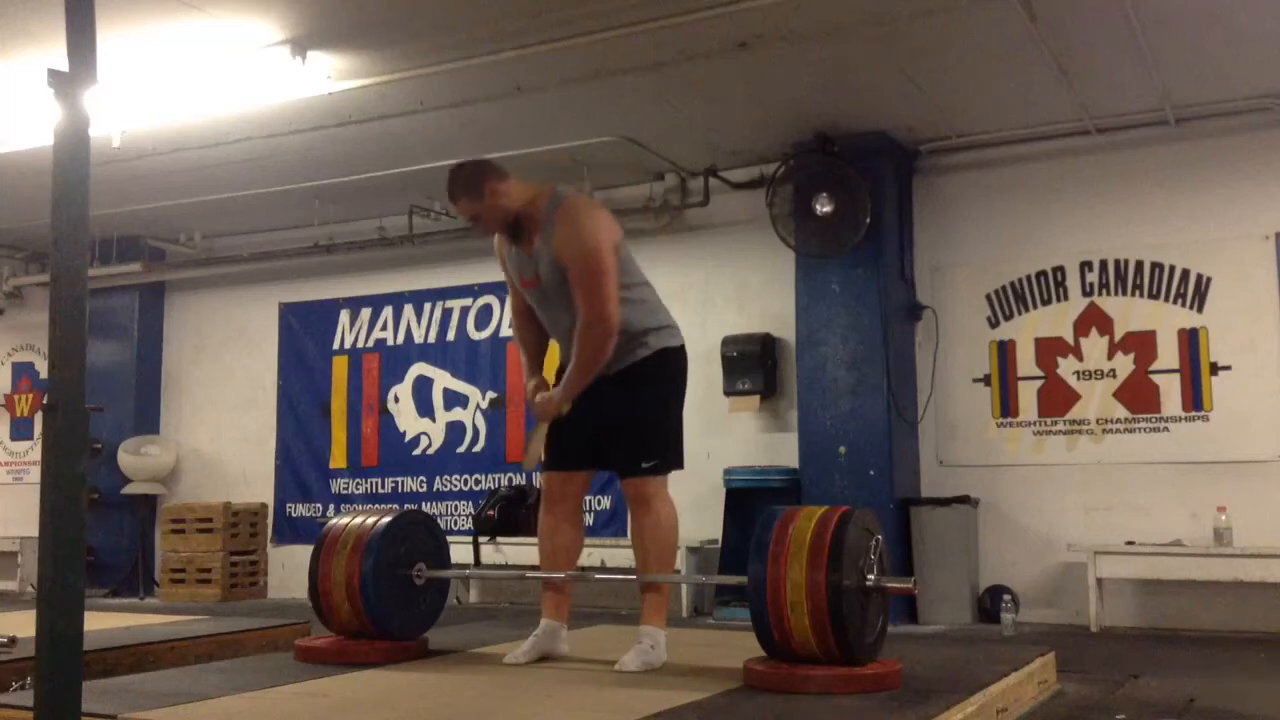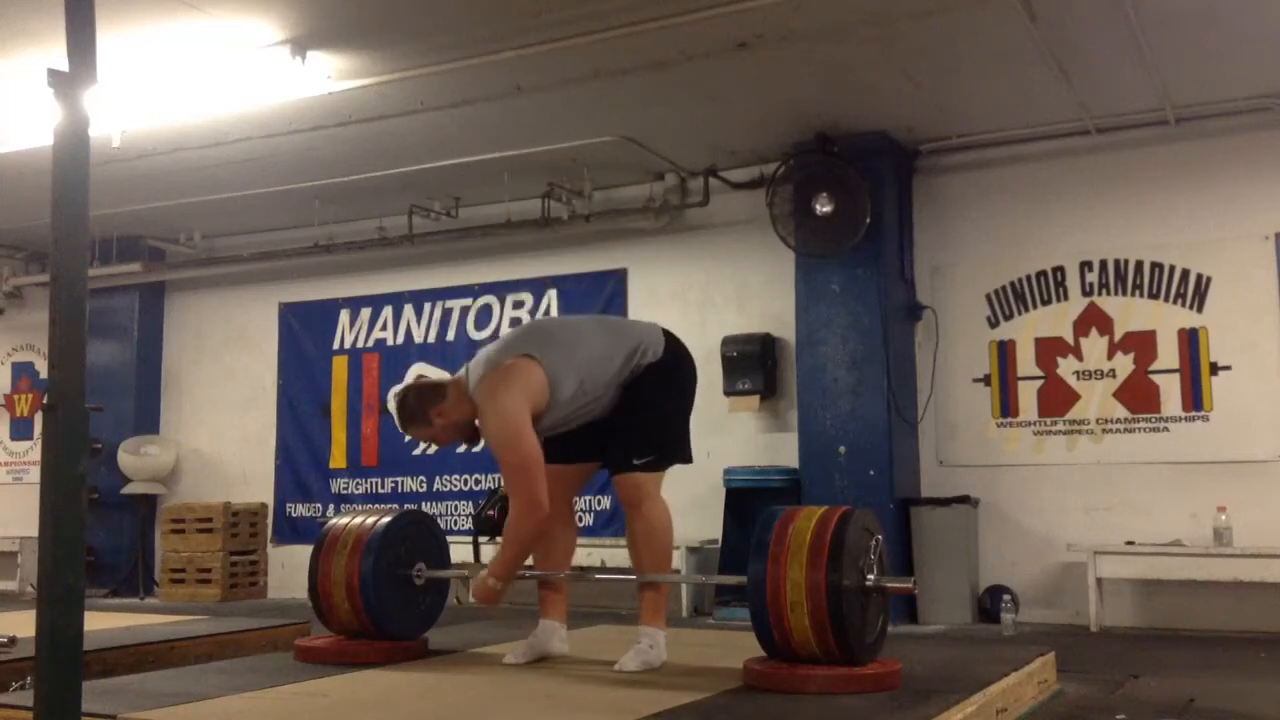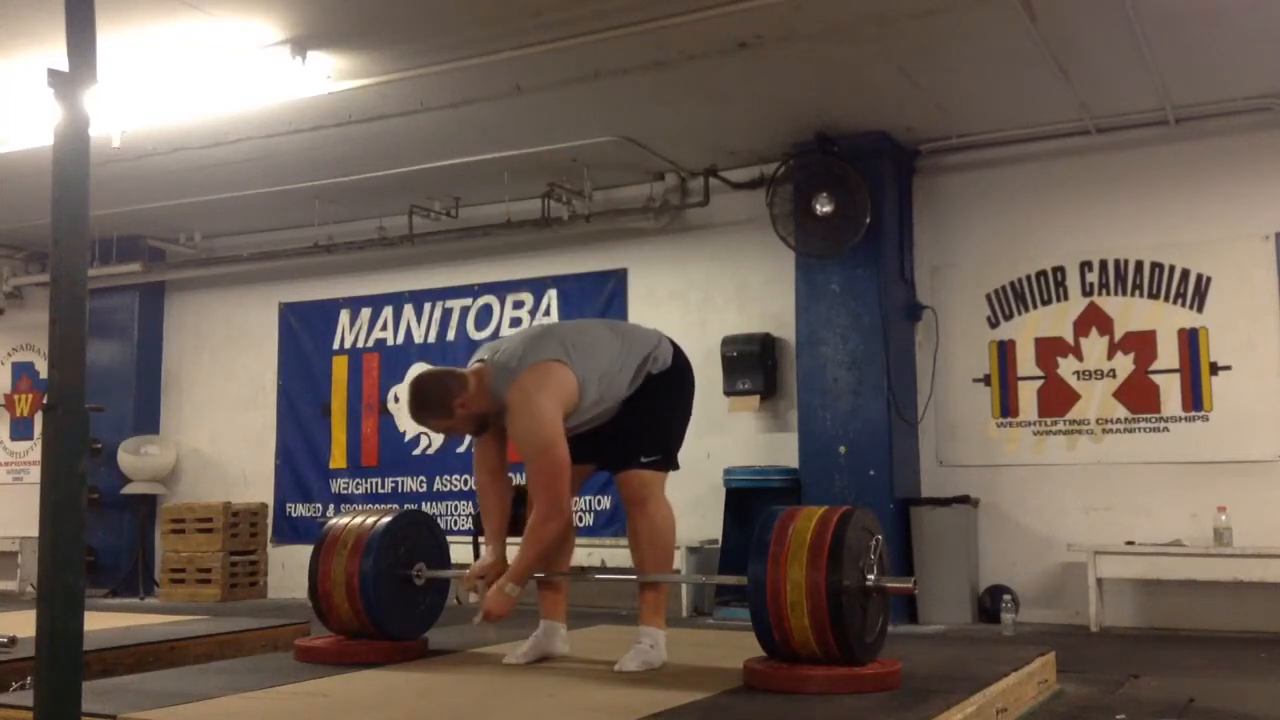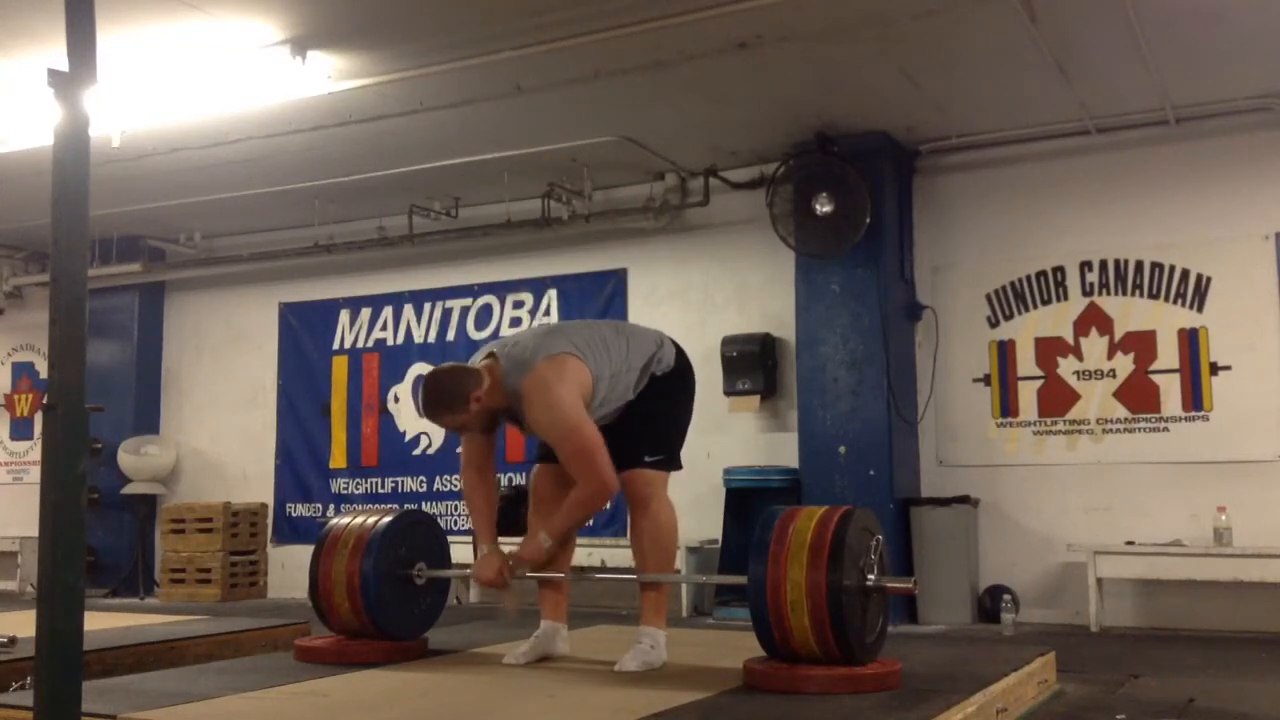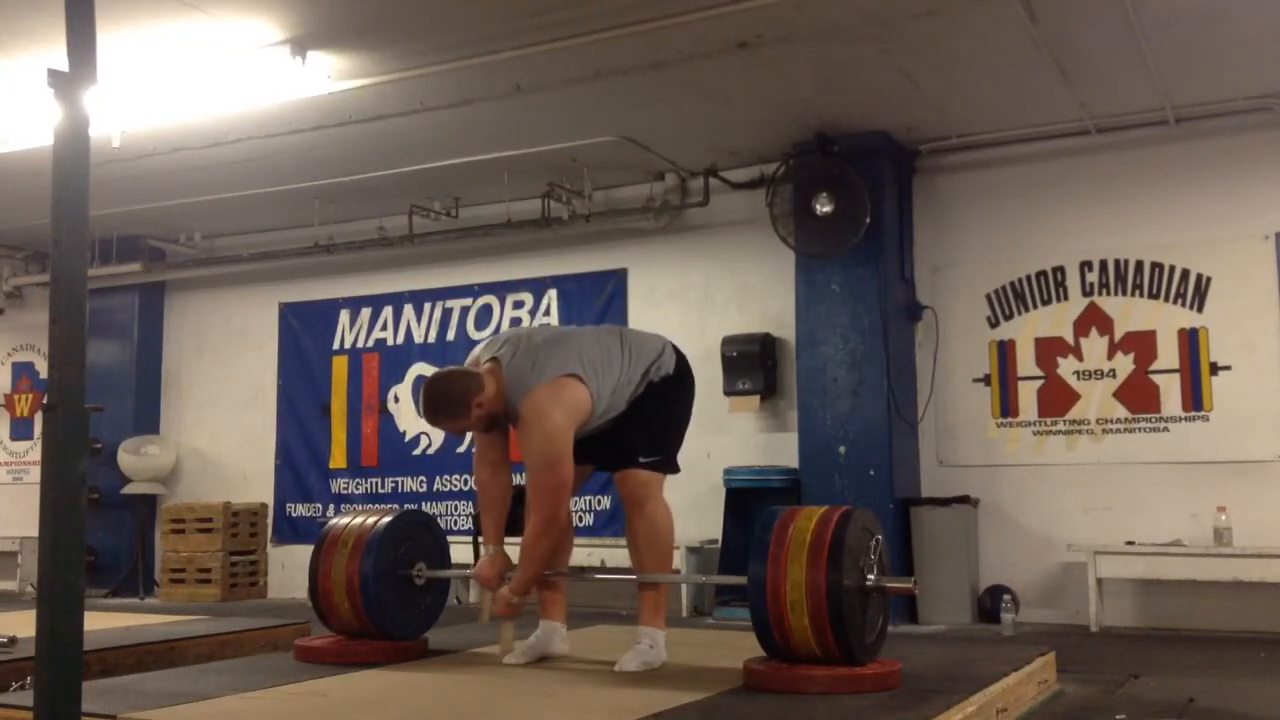
dt=1s
person 1, frame 1
left shoulder: (575, 222)
right shoulder: (509, 240)
left elbow: (603, 323)
right elbow: (526, 316)
left wrist: (564, 394)
right wrist: (535, 376)
left hip: (649, 361)
right hip: (591, 369)
left knee: (644, 488)
right knee: (558, 492)
left ankle: (653, 634)
right ankle: (552, 628)
person 1, frame 2
left shoulder: (496, 403)
right shoulder: (478, 383)
left elbow: (533, 508)
left wrist: (495, 578)
right wrist: (507, 564)
left hip: (654, 369)
right hip: (602, 388)
left knee: (635, 488)
right knee: (551, 490)
left ankle: (652, 635)
right ankle: (551, 629)
person 1, frame 3
left shoulder: (528, 400)
right shoulder: (477, 378)
left elbow: (550, 511)
right elbow: (490, 473)
left wrist: (509, 586)
right wrist: (494, 550)
left hip: (656, 375)
right hip: (601, 390)
left knee: (639, 488)
right knee: (546, 490)
left ankle: (652, 635)
right ankle: (552, 630)
person 1, frame 4
left shoulder: (545, 394)
right shoulder: (475, 380)
left elbow: (602, 482)
right elbow: (476, 470)
left wrist: (545, 540)
right wrist: (486, 549)
left hip: (656, 376)
right hip: (605, 391)
left knee: (642, 488)
right knee: (544, 487)
left ankle: (652, 635)
right ankle: (552, 630)
person 1, frame 5
left shoulder: (543, 412)
right shoulder: (477, 373)
left elbow: (547, 518)
right elbow: (491, 466)
left wrist: (515, 593)
right wrist: (492, 549)
left hip: (657, 378)
right hip: (603, 383)
left knee: (637, 488)
right knee: (543, 491)
left ankle: (652, 635)
right ankle: (552, 630)
